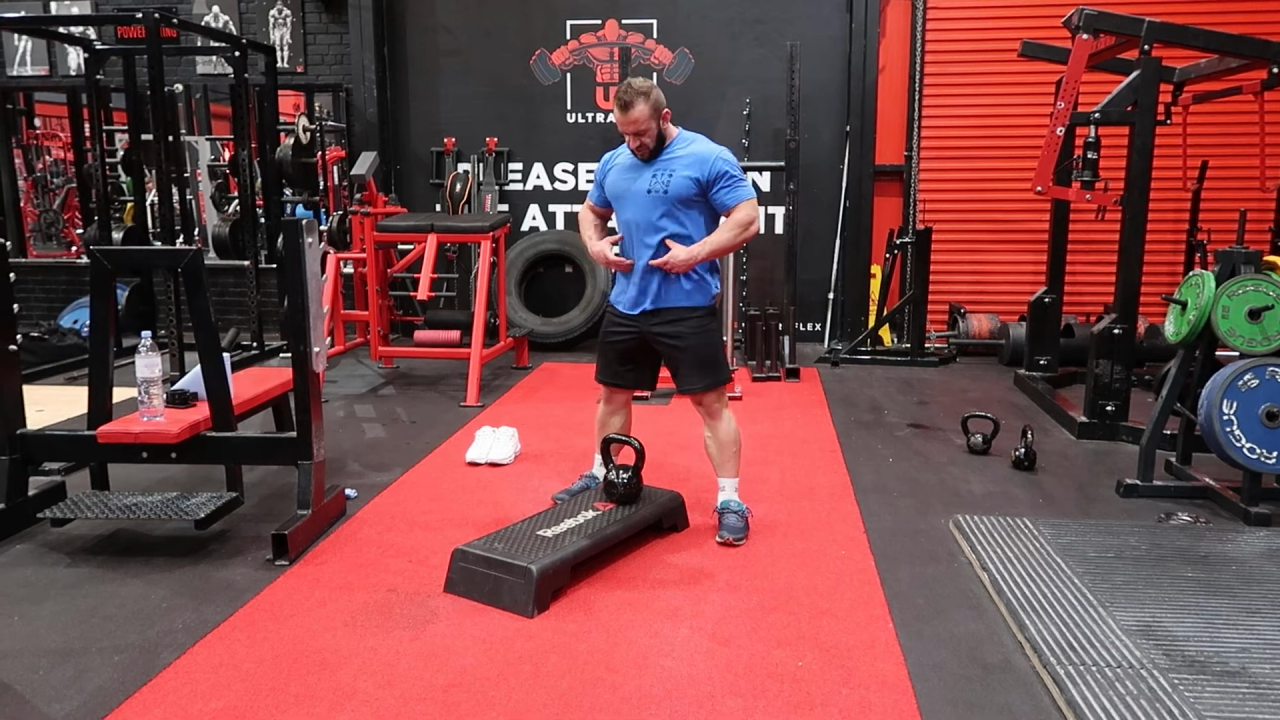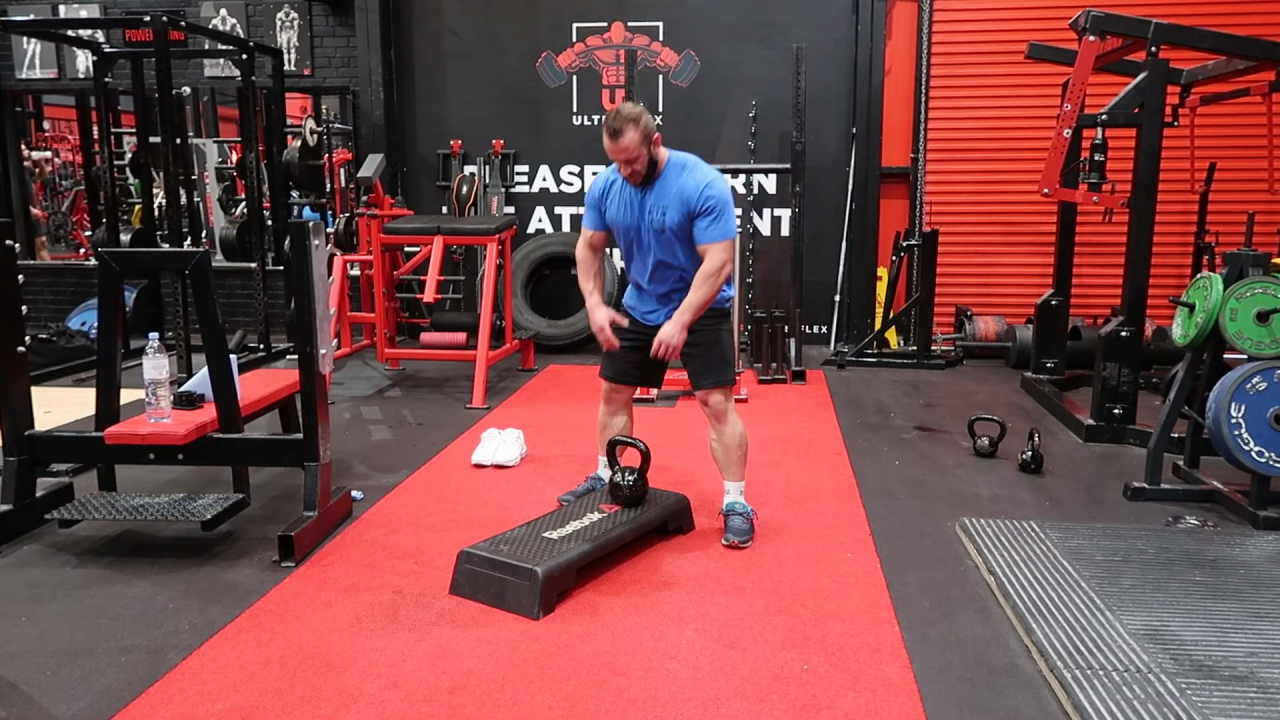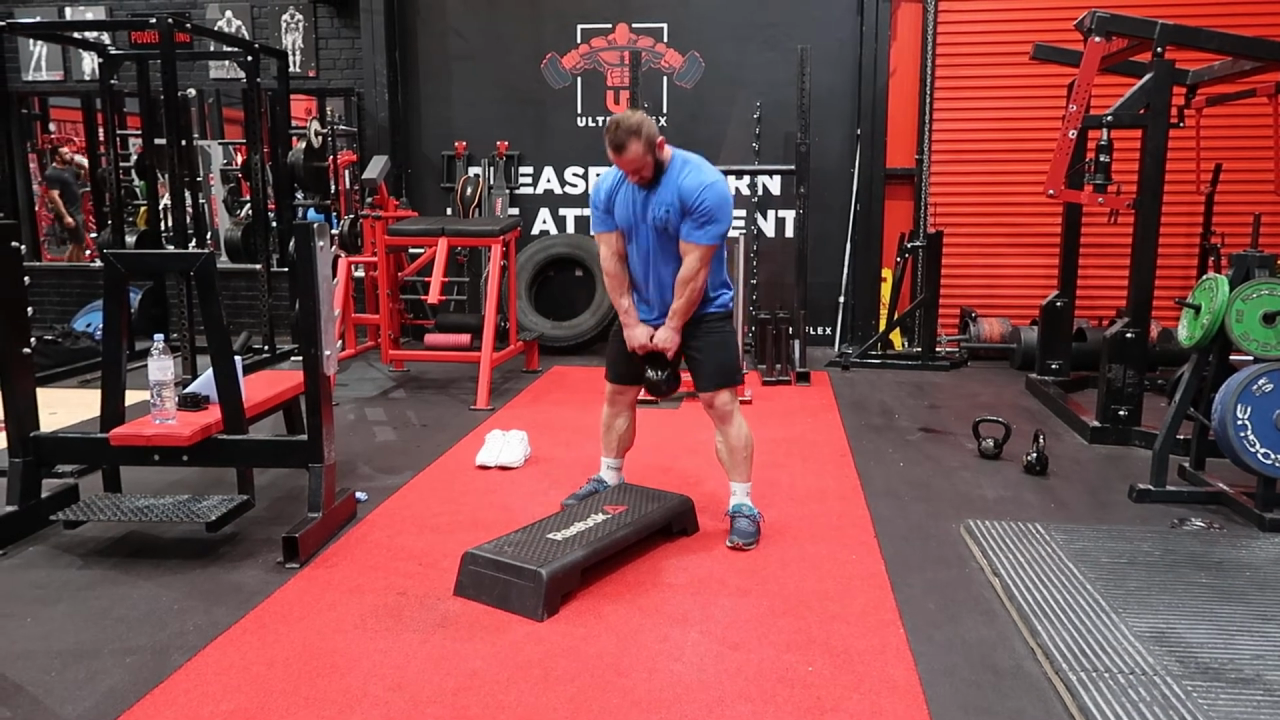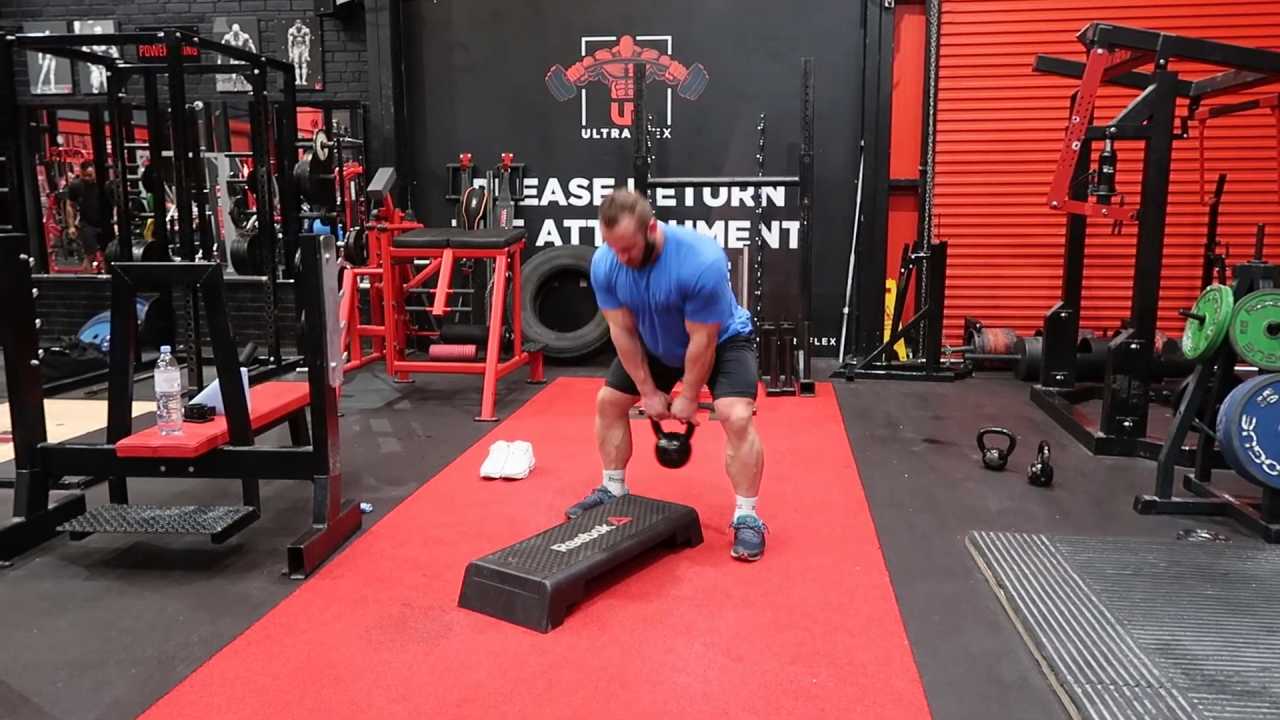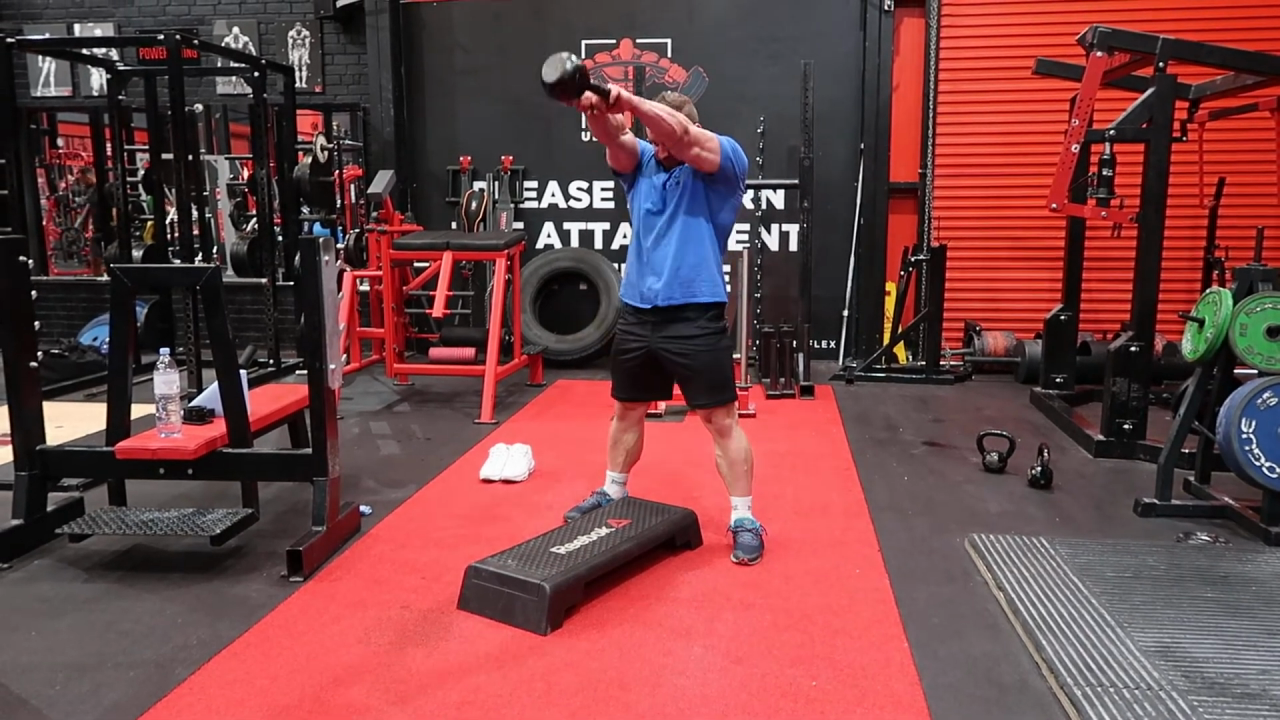
dt=1s
person 1, frame 1
left shoulder: (709, 159)
right shoulder: (612, 163)
left elbow: (747, 219)
right elbow: (592, 210)
left wrist: (694, 254)
right wrist: (595, 244)
left hip: (688, 307)
right hip: (626, 304)
left knee: (711, 402)
right knee: (613, 394)
left ankle: (730, 502)
right ankle: (601, 475)
person 1, frame 2
left shoulder: (702, 185)
right shoulder: (604, 186)
left elbow: (718, 263)
right elbow: (588, 246)
left wrist: (681, 322)
right wrist: (594, 304)
left hip: (700, 312)
right hip: (638, 309)
left knee: (716, 402)
right knee: (613, 392)
left ankle: (736, 503)
right ankle: (606, 477)
person 1, frame 3
left shoulder: (704, 185)
right shoulder: (607, 188)
left elbow: (695, 267)
right elbow: (612, 260)
left wrist: (673, 327)
right wrist: (630, 323)
left hip: (704, 311)
right hip: (641, 311)
left knee: (721, 403)
right knee: (617, 394)
left ankle: (743, 505)
right ankle: (608, 480)
person 1, frame 4
left shoulder: (702, 262)
right shoulder: (605, 264)
left elbow: (703, 343)
right elbow: (623, 333)
left wrist: (688, 398)
right wrist: (647, 392)
left hip: (723, 340)
right hip: (657, 344)
left knee: (736, 418)
right knee: (608, 400)
left ankle: (747, 517)
right ankle: (613, 490)
person 1, frame 5
left shoulder: (724, 160)
right shoulder: (639, 163)
left elbow: (680, 135)
right elbow: (615, 142)
left wrist: (628, 100)
right wrist: (599, 113)
left hip: (696, 317)
right hip: (637, 314)
left knee: (719, 419)
right knee: (627, 410)
left ankle: (743, 519)
right ankle: (612, 493)
